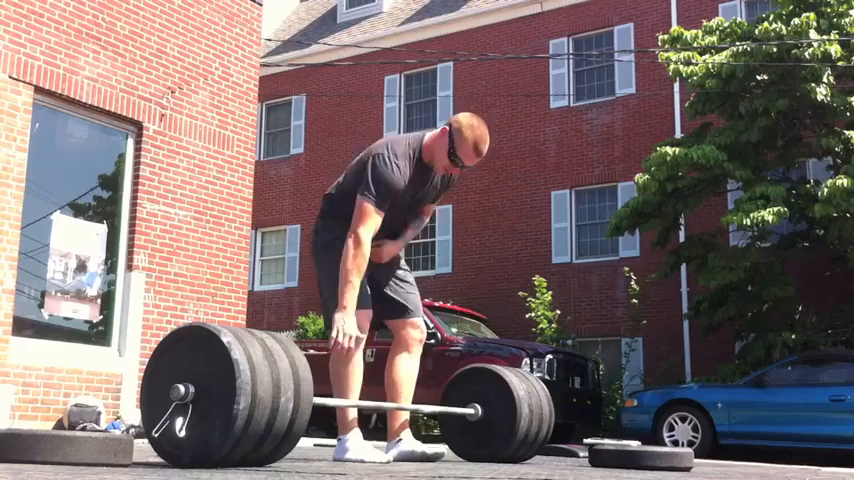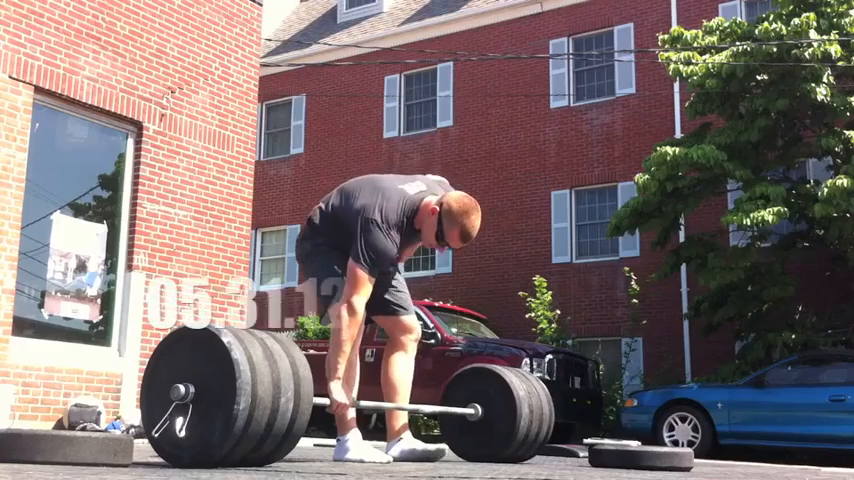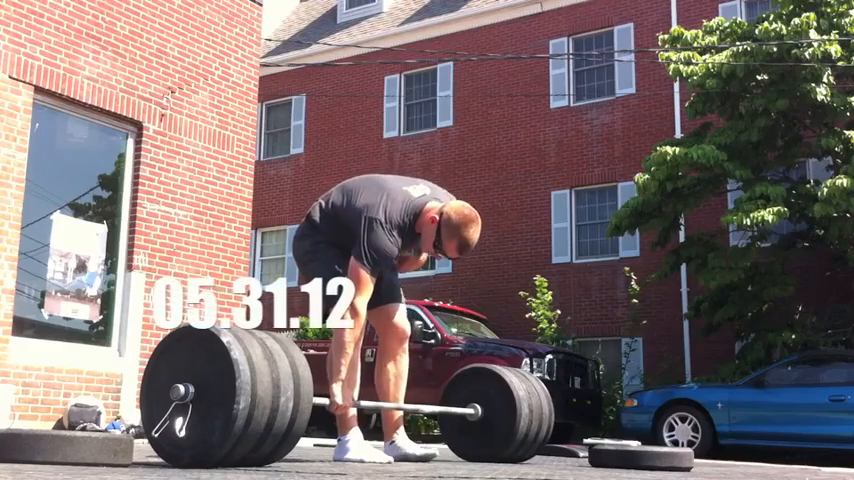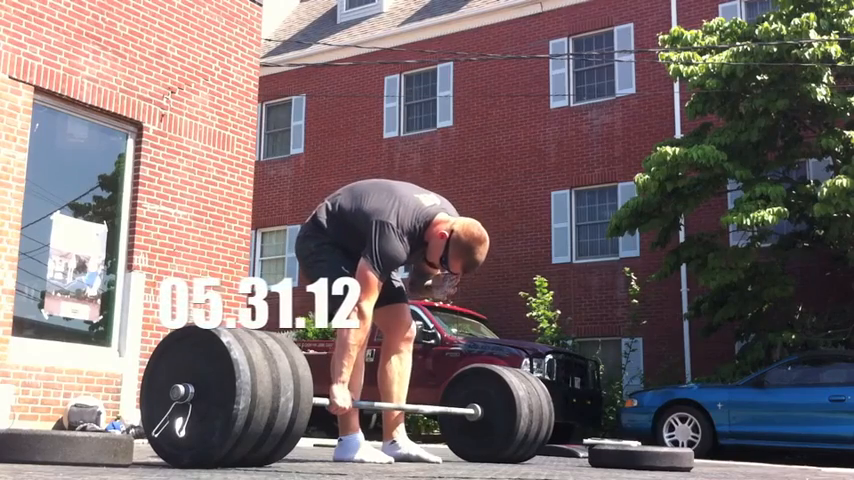
dt=0.4s
person 1, frame 1
left shoulder: (446, 170)
right shoulder: (392, 162)
right elbow: (359, 236)
left wrist: (401, 241)
right wrist: (345, 309)
left hip: (388, 249)
right hip: (340, 237)
left knee: (412, 332)
right knee: (357, 327)
left ankle: (399, 439)
right ankle: (349, 440)
person 1, frame 2
left shoulder: (445, 198)
right shoulder: (382, 226)
right elbow: (353, 305)
left wrist: (409, 246)
right wrist: (336, 380)
left hip: (367, 252)
right hip: (324, 243)
left knee: (408, 332)
right knee: (349, 322)
left ankle: (398, 438)
right ankle: (348, 440)
person 1, frame 3
left shoulder: (447, 208)
right shoulder: (383, 228)
right elbow: (355, 306)
left wrist: (419, 255)
right wrist: (339, 382)
left hip: (361, 246)
right hip: (321, 241)
left knee: (398, 331)
right knee: (349, 324)
left ankle: (395, 439)
right ankle: (349, 440)
person 1, frame 4
left shoulder: (452, 224)
right shoulder: (393, 234)
left elbow: (417, 284)
right elbow: (361, 309)
left wrist: (437, 286)
right wrist: (339, 383)
left hip: (362, 247)
right hip: (323, 242)
left knee: (403, 332)
right knee: (354, 322)
left ankle: (395, 439)
right ankle: (349, 441)
